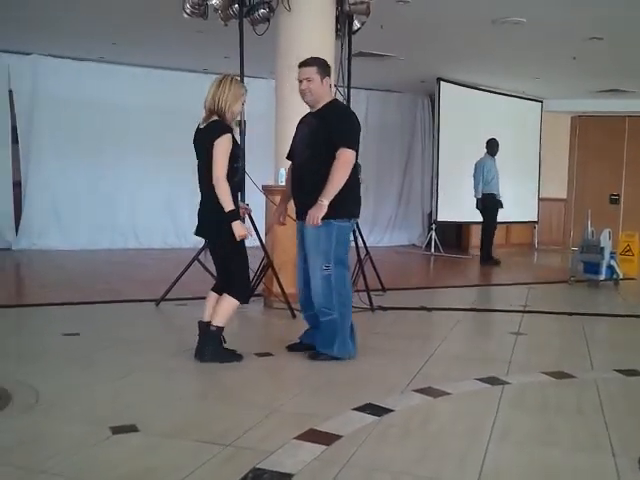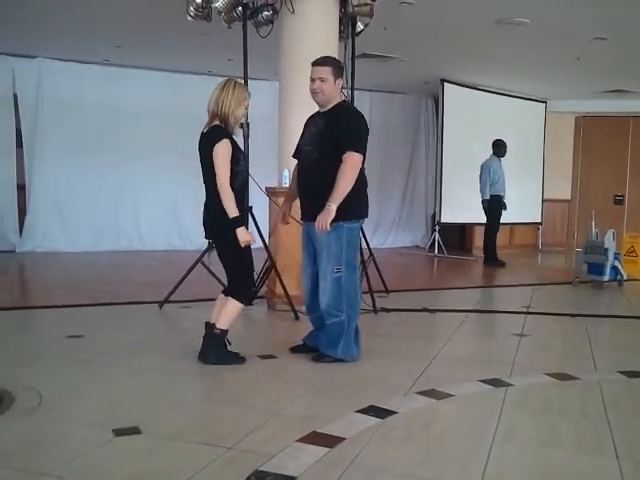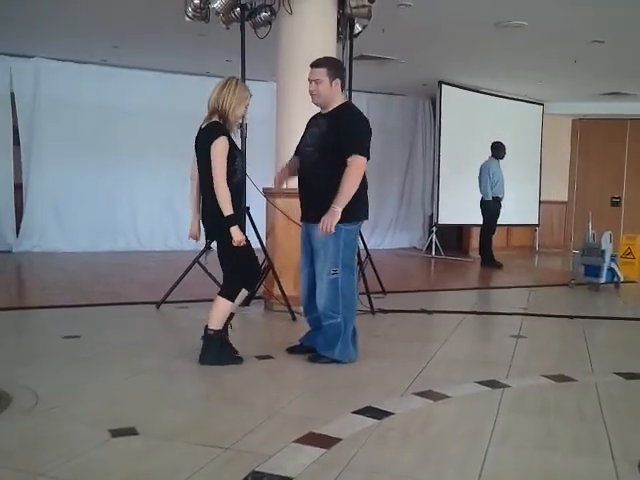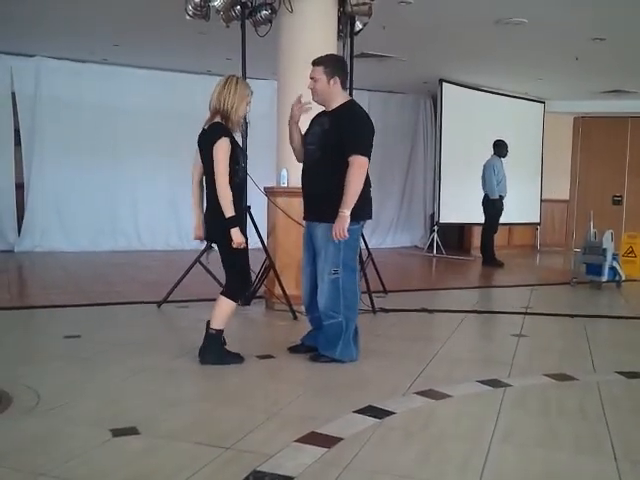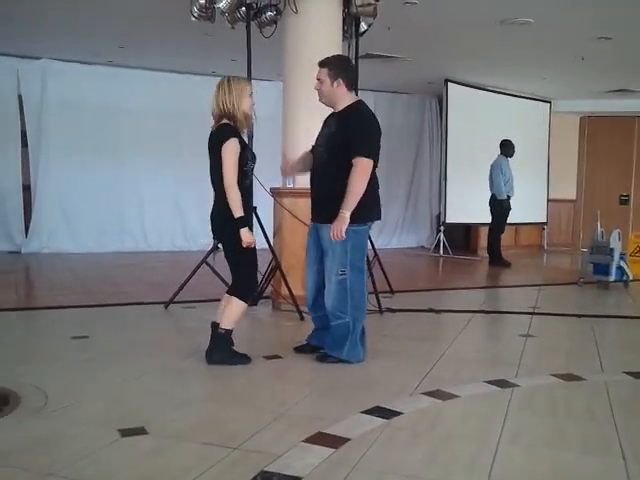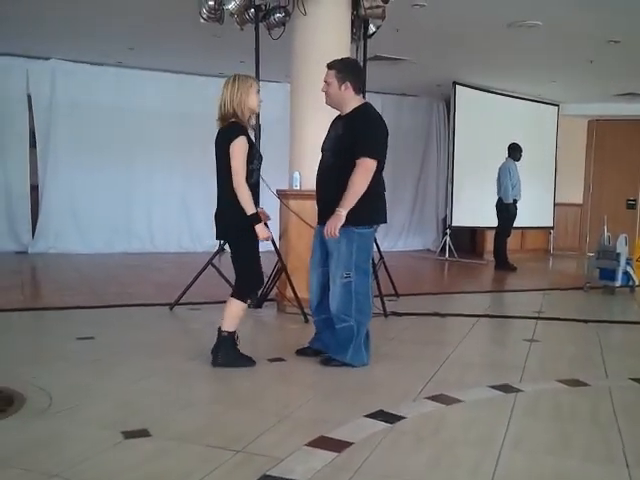
dt=0.2s
person 1, frame 1
left shoulder: (341, 116)
right shoulder: (305, 121)
left elbow: (345, 160)
left wrist: (323, 202)
right wrist: (284, 201)
left hip: (333, 212)
right hip: (307, 211)
left knee: (327, 276)
right knee: (308, 278)
left ankle: (338, 343)
right ankle: (317, 335)
person 1, frame 2
left shoulder: (350, 118)
right shoulder: (313, 121)
left elbow: (352, 164)
left wrist: (331, 207)
right wrist: (289, 199)
left hip: (340, 215)
right hip: (312, 214)
left knee: (336, 280)
right knee: (314, 280)
left ankle: (342, 346)
right ankle: (320, 337)
person 1, frame 3
left shoulder: (352, 119)
right shoulder: (315, 121)
left elbow: (356, 166)
right elbow: (302, 160)
left wrist: (336, 210)
right wrist: (287, 171)
left hip: (338, 217)
right hip: (312, 215)
left knee: (333, 281)
right knee: (311, 281)
left ankle: (338, 347)
right ankle: (317, 337)
person 1, frame 4
left shoulder: (355, 118)
right shoulder: (320, 119)
left elbow: (358, 166)
right elbow: (303, 155)
left wrist: (345, 213)
right wrist: (293, 123)
left hip: (339, 216)
right hip: (315, 214)
left knee: (335, 280)
right knee: (313, 280)
left ankle: (340, 346)
right ankle: (319, 336)
person 1, frame 5
left shoulder: (361, 119)
right shoulder: (332, 119)
left elbow: (362, 169)
left wrist: (345, 214)
right wrist: (296, 166)
left hip: (348, 217)
right hip: (322, 215)
left knee: (342, 281)
right knee: (316, 280)
left ankle: (346, 347)
right ankle: (323, 336)
person 1, frame 6
left shoulder: (368, 121)
right shoulder: (339, 121)
left elbow: (365, 168)
left wrist: (341, 212)
left hip: (353, 220)
right hip: (330, 217)
left knee: (347, 285)
right knee: (320, 282)
left ankle: (351, 351)
right ankle: (325, 339)
person 2, frame 1
left shoulder: (203, 128)
right shoulder: (223, 131)
right elbow: (220, 180)
right wrist: (234, 218)
left hip: (211, 215)
right hip: (221, 218)
left knee: (226, 279)
right knee: (240, 283)
left ankle: (206, 340)
right ankle: (211, 343)
person 2, frame 2
left shoulder: (209, 133)
right shoulder: (221, 136)
right elbow: (224, 186)
right wrist: (239, 225)
left hip: (218, 220)
right hip: (226, 222)
left knee: (236, 282)
right knee: (244, 285)
left ankle: (211, 341)
right ankle: (214, 346)
person 2, frame 3
left shoulder: (204, 131)
right shoulder: (219, 133)
left elbow: (196, 179)
right elbow: (220, 183)
left wrist: (196, 218)
right wrist: (233, 223)
left hip: (215, 217)
right hip: (224, 218)
left knee: (250, 272)
right knee: (235, 280)
left ankle: (217, 333)
right ankle: (212, 346)
person 2, frame 4
left shoulder: (207, 131)
right shoulder: (222, 134)
left elbow: (197, 179)
right elbow: (222, 184)
left wrist: (201, 219)
right wrist: (233, 225)
left hip: (216, 218)
right hip: (226, 219)
left knee: (238, 280)
right knee: (238, 282)
left ankle: (212, 339)
right ankle: (212, 346)
person 2, frame 5
left shoulder: (220, 131)
right shoulder: (230, 134)
right elbow: (230, 185)
right wrist: (243, 225)
left hip: (226, 219)
right hip: (233, 220)
left knee: (241, 281)
right knee: (247, 283)
left ankle: (218, 342)
right ankle: (220, 346)
person 2, frame 6
left shoulder: (227, 131)
right shoulder: (238, 132)
right elbow: (239, 183)
left wrist: (255, 210)
right wrist: (256, 220)
left hip: (233, 217)
right hip: (237, 219)
left knee: (250, 279)
right knee: (247, 282)
left ankle: (225, 344)
right ankle: (225, 348)
person 3, frame 1
left shoulder: (493, 162)
right shoulder: (482, 162)
right elbow: (478, 182)
left wrist: (498, 198)
right wrist: (478, 199)
left hip: (493, 198)
right hip: (486, 198)
left knee: (490, 227)
right knee: (489, 227)
left ankle: (487, 256)
right ankle: (486, 257)
person 3, frame 2
left shoulder: (498, 163)
right shoulder: (488, 163)
right elbow: (484, 183)
left wrist: (502, 199)
right wrist: (485, 201)
left hip: (497, 199)
right hip: (491, 199)
left knee: (493, 229)
right knee: (492, 229)
left ankle: (491, 257)
right ankle: (490, 259)
person 3, frame 3
left shoulder: (496, 164)
right shoulder: (488, 165)
right elbow: (485, 185)
right wrist: (489, 202)
left hip: (495, 201)
right hip: (490, 201)
left knee: (489, 231)
right knee: (487, 231)
left ankle: (488, 258)
right ankle: (487, 260)
person 3, frame 4
left shoulder: (498, 162)
right shoulder: (491, 163)
right elbow: (490, 184)
right wrist: (496, 200)
left hip: (497, 200)
right hip: (492, 200)
left knee: (491, 229)
right knee: (489, 229)
left ankle: (489, 257)
right ankle: (488, 259)
person 3, frame 5
left shoulder: (505, 162)
right shoulder: (499, 163)
right elbow: (498, 184)
left wrist: (505, 200)
right wrist: (504, 200)
left hip: (503, 200)
right hip: (499, 200)
left knee: (498, 229)
right knee: (496, 229)
left ankle: (496, 257)
right ankle: (495, 258)
person 3, frame 6
left shoulder: (511, 165)
right shoulder: (507, 166)
right elbow: (505, 187)
right wrist: (510, 204)
left hip: (509, 203)
right hip: (506, 204)
left knee: (503, 233)
right knee: (503, 233)
left ankle: (501, 261)
right ankle: (501, 262)
